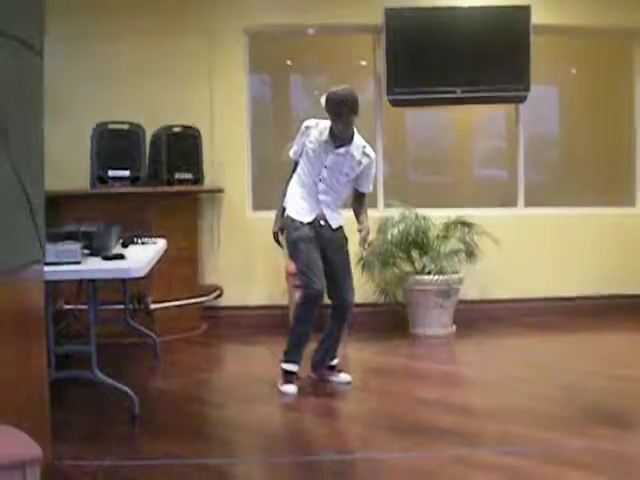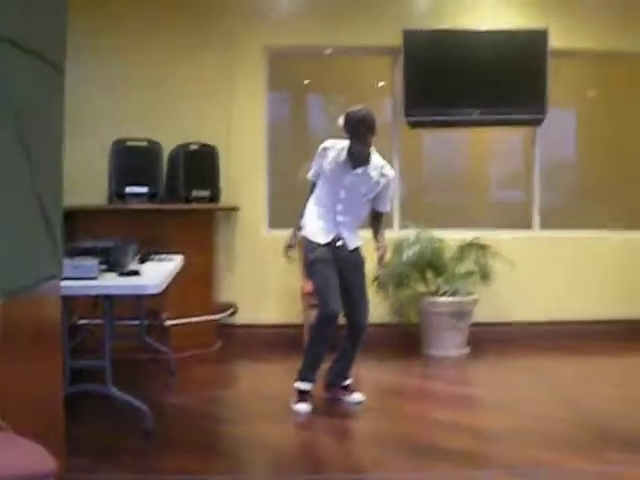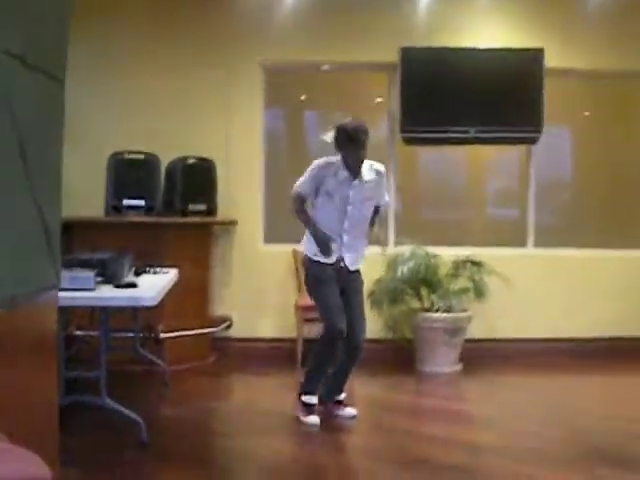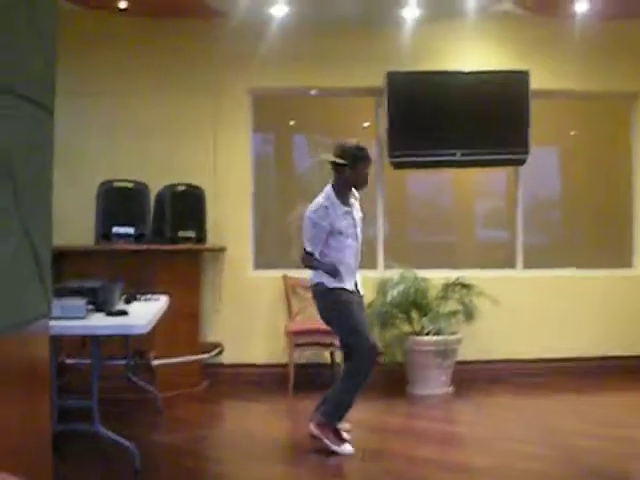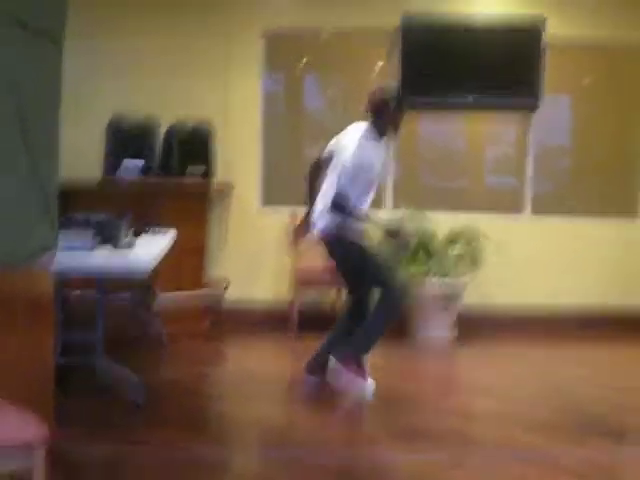
dt=0.4s
person 1, frame 1
left shoulder: (365, 156)
right shoulder: (310, 130)
left elbow: (359, 198)
right elbow: (294, 172)
left wrist: (363, 221)
right wrist: (280, 213)
left hip: (332, 226)
right hip: (299, 220)
left knee: (344, 300)
right knee: (314, 289)
left ankle: (324, 362)
right ankle: (289, 365)
person 1, frame 2
left shoulder: (383, 175)
right shoulder: (327, 152)
left elbow: (377, 217)
right elbow: (313, 193)
left wrist: (381, 239)
right wrist: (296, 231)
left hip: (349, 247)
right hip: (317, 241)
left knee: (359, 320)
right knee: (330, 310)
left ankle: (337, 381)
right ankle: (304, 384)
person 1, frame 3
left shoulder: (377, 175)
right shoulder: (322, 169)
right elbow: (297, 202)
left wrist: (372, 219)
right wrist: (314, 230)
left hip: (351, 266)
right hip: (320, 262)
left knee: (355, 338)
right knee: (336, 328)
left ankle: (331, 396)
right ankle: (308, 396)
person 1, frame 4
left shoulder: (352, 195)
right shoulder: (319, 211)
right elbow: (308, 258)
right wrist: (325, 265)
left hip: (351, 288)
right hip: (331, 291)
left knee: (357, 357)
right knee: (368, 351)
left ankle: (329, 420)
right ankle: (325, 419)
person 1, frame 5
left shoulder: (355, 130)
right shoulder: (368, 156)
right elbow: (339, 205)
left wrist: (311, 214)
left hip: (333, 230)
right hip: (340, 232)
left knee: (360, 299)
right knee: (393, 295)
left ankle: (320, 365)
right ankle: (349, 358)
